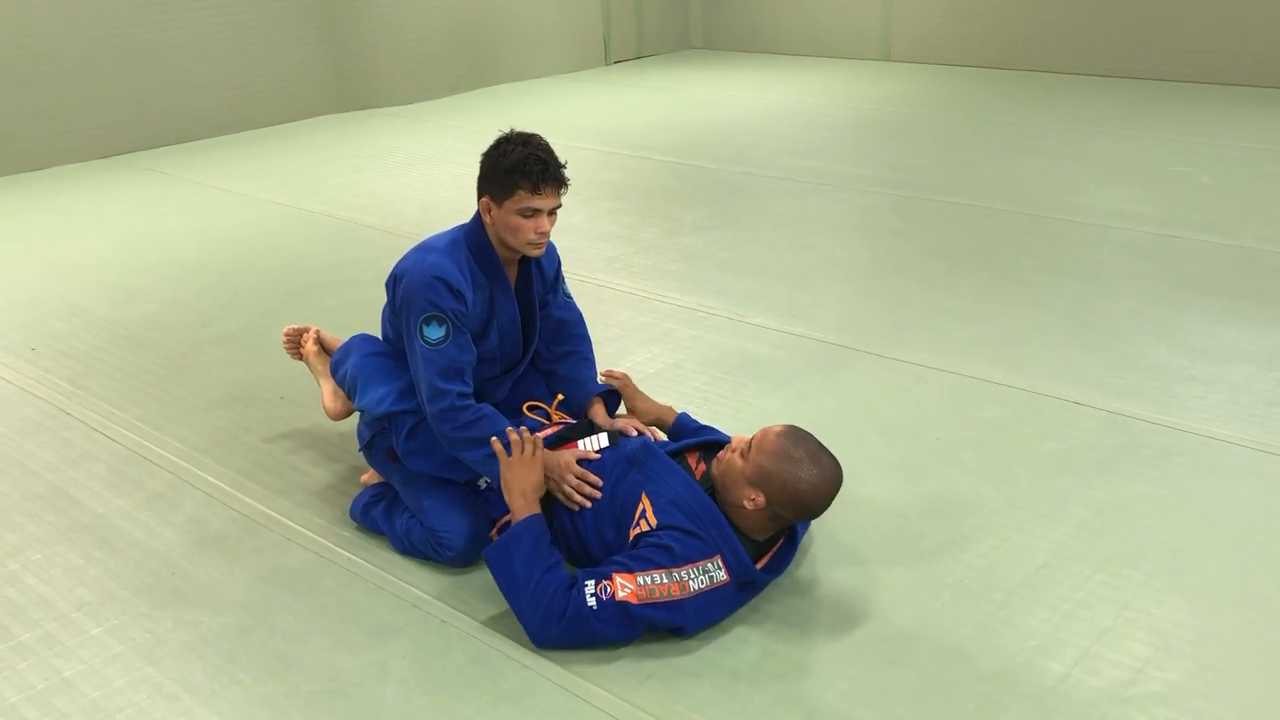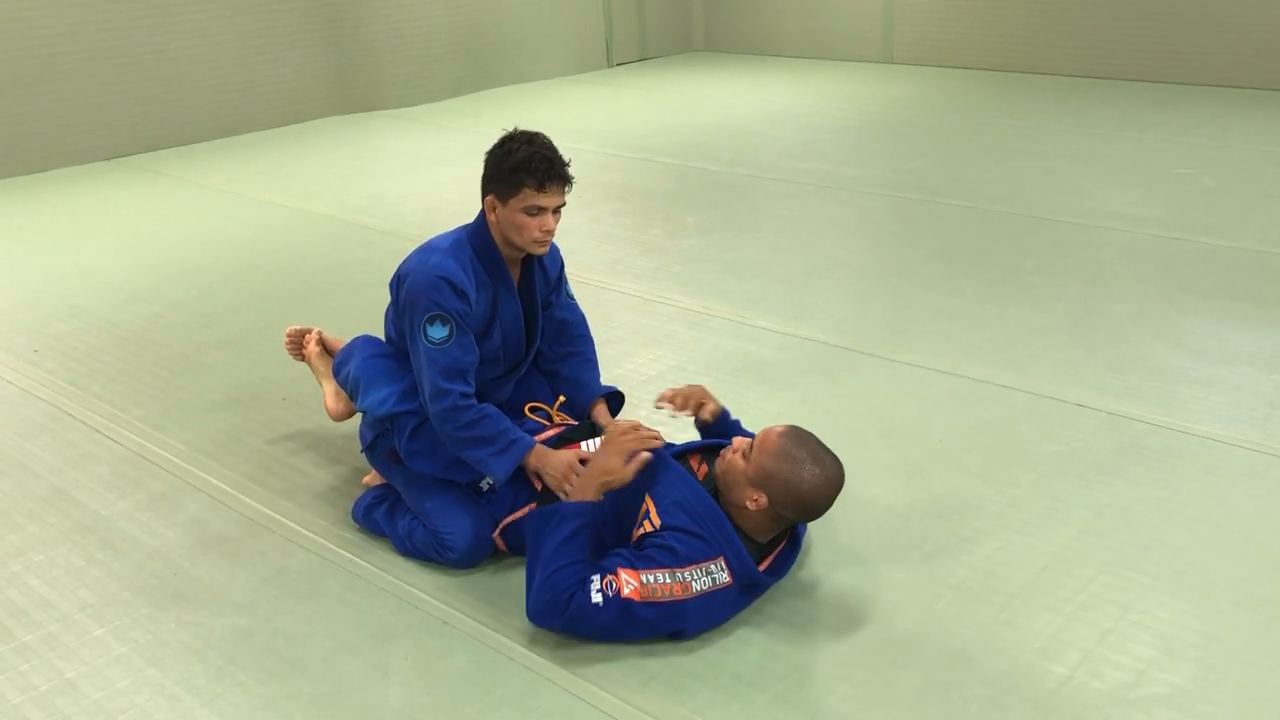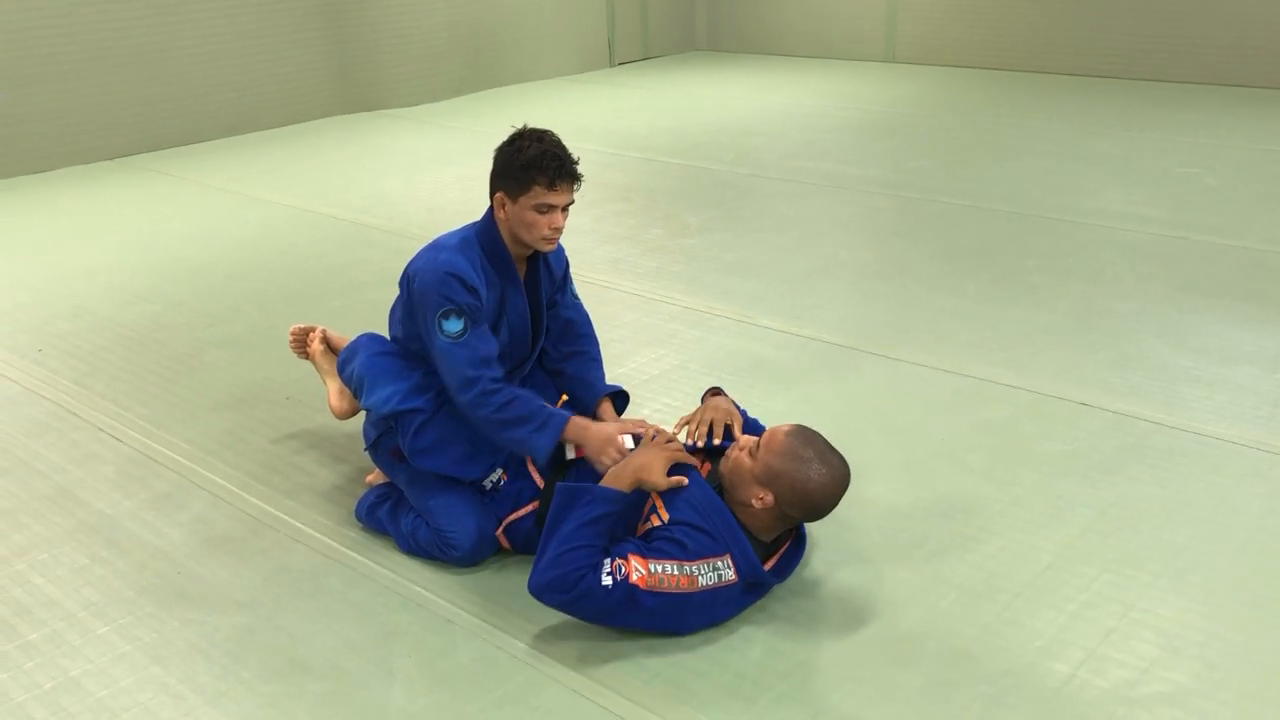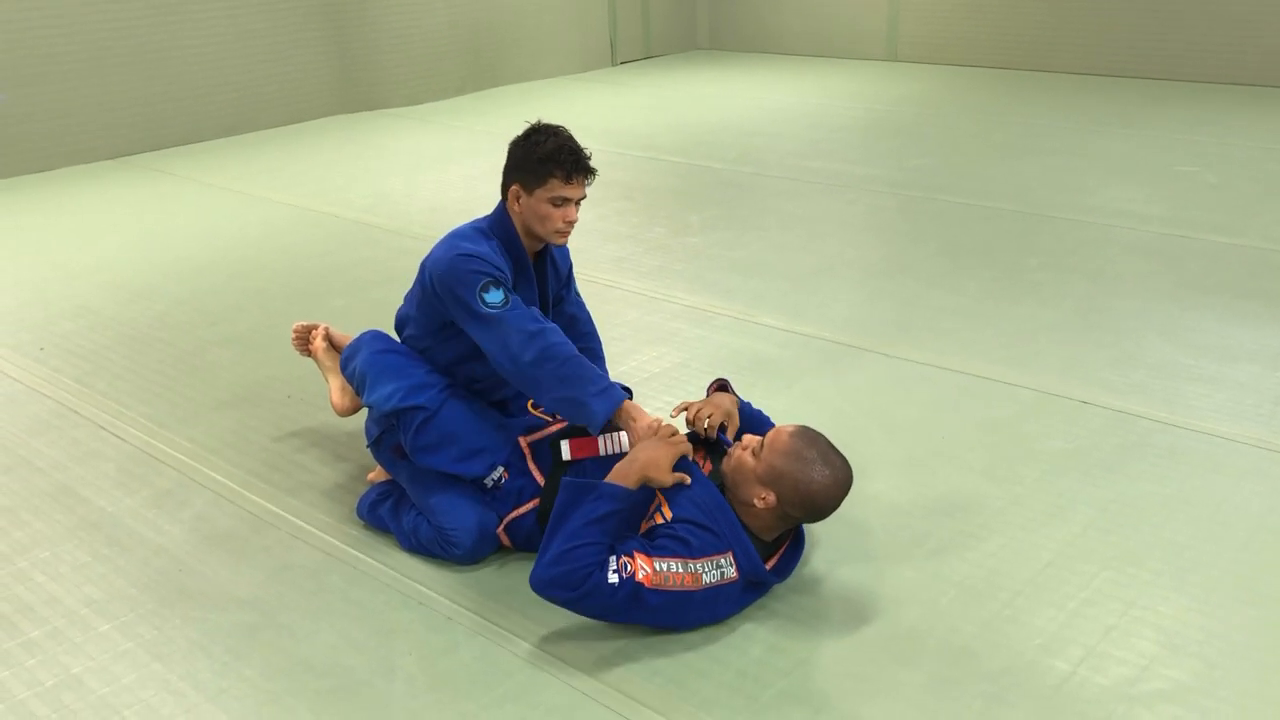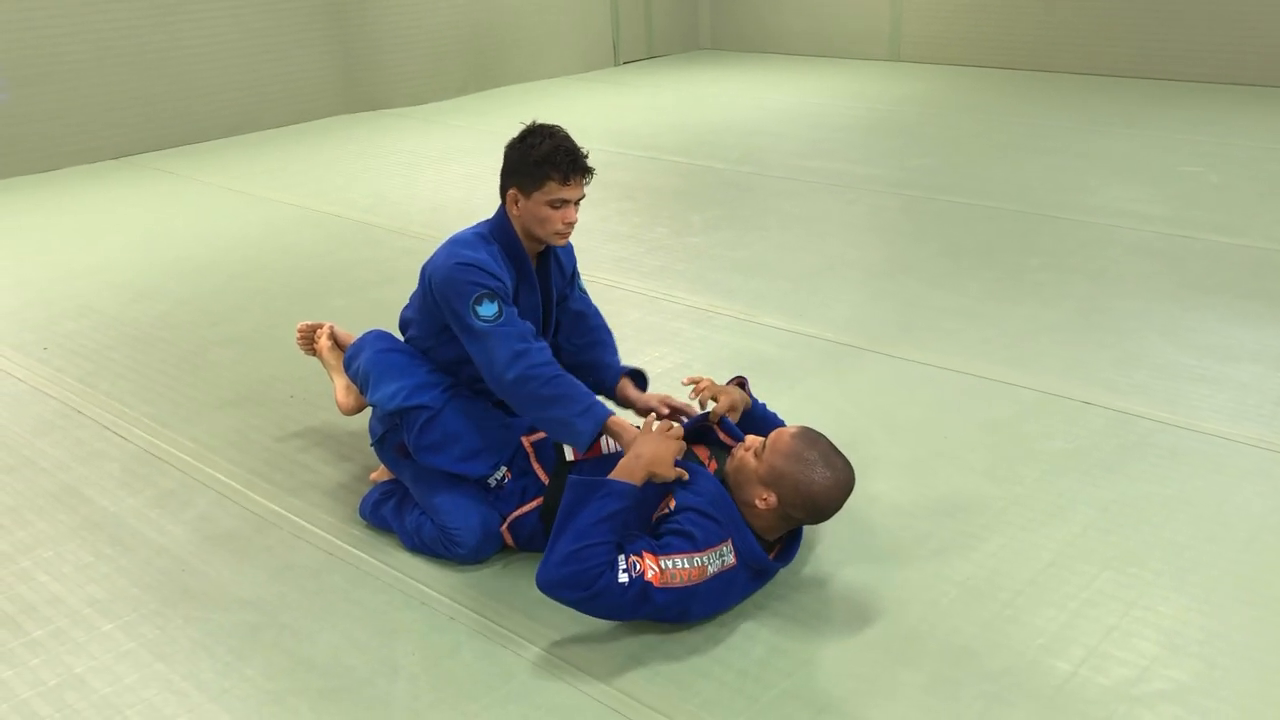
dt=0.3s
person 1, frame 1
left shoulder: (686, 558)
right shoulder: (781, 513)
left elbow: (554, 618)
left wrist: (523, 504)
right wrist: (664, 416)
left hip: (510, 489)
person 1, frame 2
left shoulder: (689, 562)
right shoulder: (782, 520)
left elbow: (556, 604)
right elbow: (735, 447)
left wrist: (585, 487)
right wrist: (714, 417)
person 1, frame 3
left shoulder: (696, 558)
right shoulder: (772, 521)
left elbow: (560, 582)
right elbow: (748, 444)
left wrist: (620, 478)
right wrist: (723, 404)
left hip: (523, 492)
left ankle: (357, 365)
person 1, frame 4
left shoulder: (703, 558)
right shoulder: (775, 521)
left elbow: (564, 577)
right elbow: (765, 440)
left wrist: (628, 474)
right wrist: (727, 399)
left hip: (522, 488)
left knee: (409, 402)
left ankle: (356, 358)
person 1, frame 5
left shoulder: (703, 550)
right shoulder: (776, 516)
left elbow: (573, 578)
right elbow: (773, 439)
left wrist: (633, 469)
right wrist: (739, 401)
left hip: (523, 486)
left knee: (406, 393)
left ankle: (361, 358)
person 2, frame 1
left shoulder: (540, 257)
right shoulder: (433, 277)
left elbow: (565, 344)
right elbow: (449, 405)
left wrist: (599, 417)
right wrist: (535, 459)
left hip: (495, 394)
right hip: (418, 419)
right knee: (462, 538)
right ankle: (394, 480)
person 2, frame 2
left shoulder: (543, 258)
right shoulder: (439, 277)
left elbow: (566, 345)
right elbow: (451, 405)
left wrist: (600, 418)
right wrist: (538, 459)
left hip: (499, 395)
right hip: (421, 420)
right knee: (463, 540)
right ankle: (392, 481)
person 2, frame 3
left shoulder: (545, 256)
right shoulder: (447, 273)
left elbow: (573, 346)
right elbow: (479, 390)
left wrist: (605, 416)
right wrist: (579, 431)
right hip: (428, 416)
right knee: (466, 538)
person 2, frame 4
left shoulder: (551, 252)
right shoulder: (464, 262)
left elbow: (576, 339)
right elbow: (533, 351)
left wrist: (615, 408)
right wrist: (625, 414)
left hip: (499, 399)
person 2, frame 5
left shoulder: (554, 252)
right shoulder: (466, 268)
left elbow: (579, 337)
right elbow: (521, 371)
left wrist: (631, 395)
right wrist: (618, 429)
left hip: (504, 402)
right hip: (436, 412)
